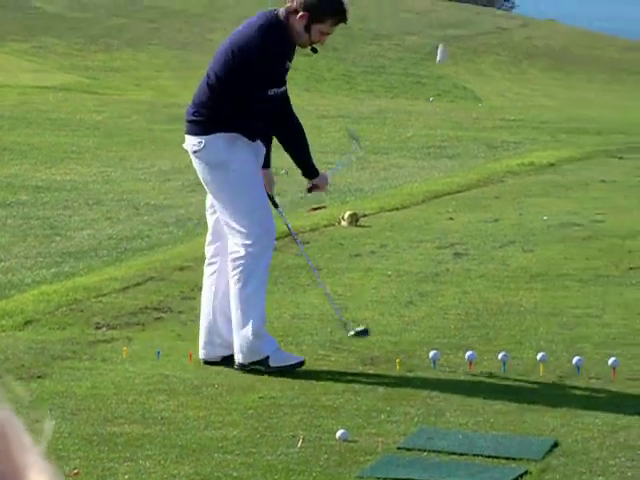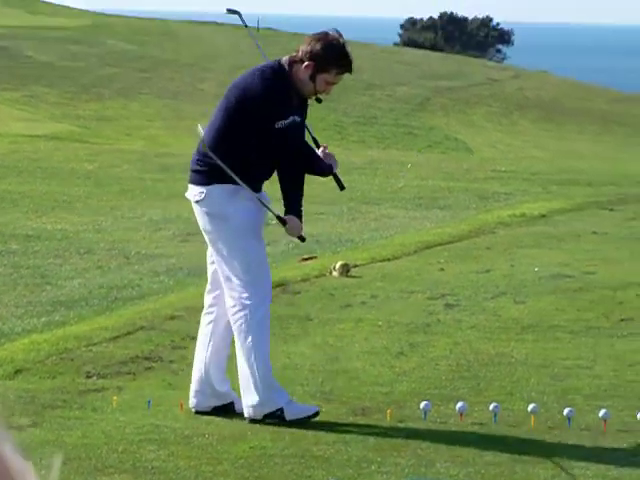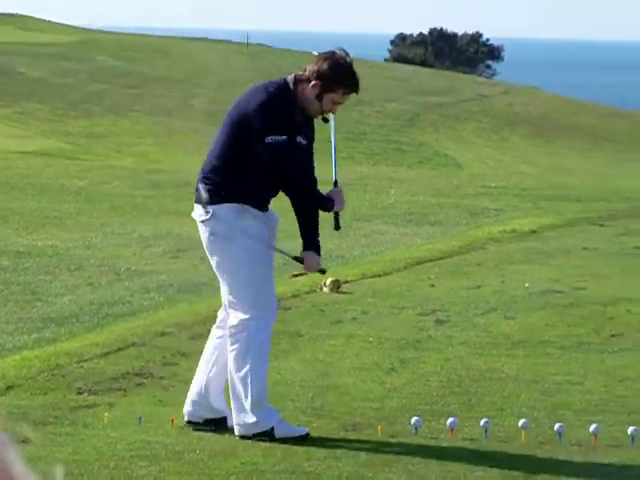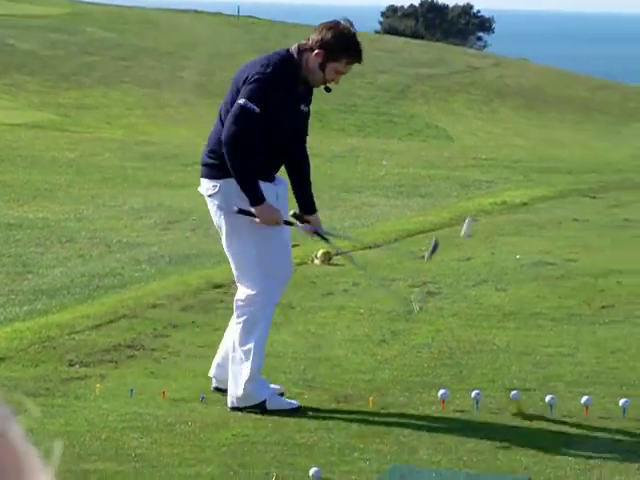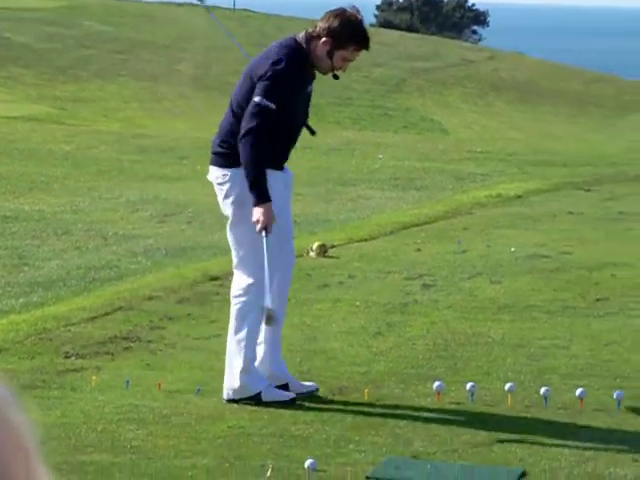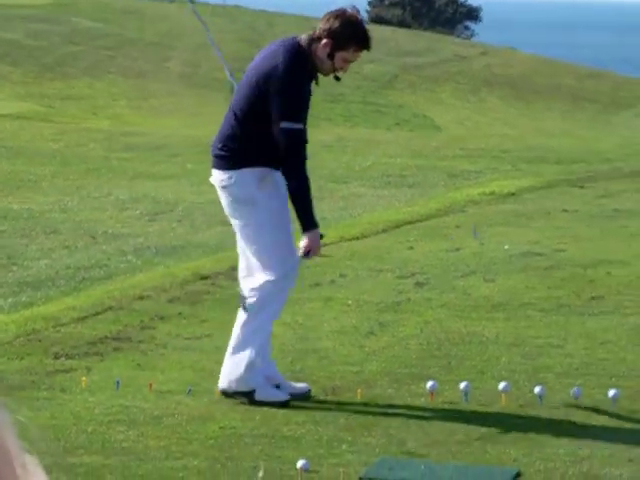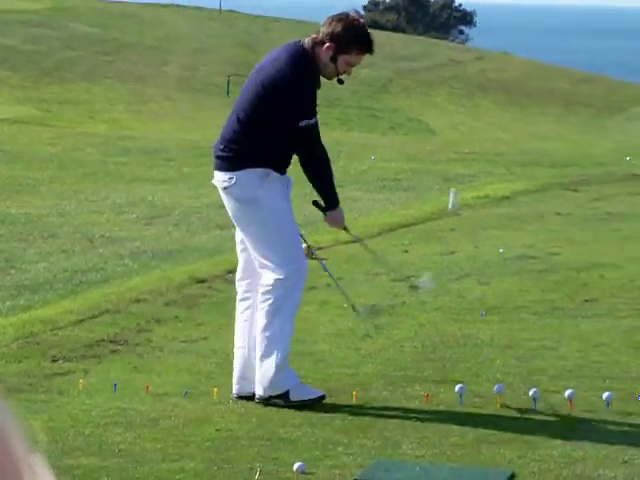
dt=0.2s
person 1, frame 1
left shoulder: (278, 39)
right shoulder: (264, 43)
left elbow: (273, 113)
right elbow: (281, 116)
left wrist: (264, 163)
right wrist: (312, 173)
left hip: (232, 140)
right hip: (218, 141)
left knee: (226, 243)
right knee: (254, 238)
left ankle: (216, 343)
right ankle: (252, 346)
person 1, frame 2
left shoulder: (294, 96)
right shoulder: (264, 87)
left elbow: (291, 159)
right elbow: (297, 153)
left wrist: (294, 213)
right wrist: (327, 165)
left hip: (242, 192)
right hip: (220, 191)
left knee: (225, 293)
right knee: (251, 291)
left ankle: (208, 393)
right ankle: (262, 400)
person 1, frame 3
left shoulder: (303, 119)
right shoulder: (266, 104)
left elbow: (301, 179)
right elbow: (286, 177)
left wrist: (311, 246)
right wrist: (329, 202)
left hip: (253, 213)
right hip: (226, 211)
left knee: (238, 310)
right knee: (253, 311)
left ankle: (203, 406)
right ankle: (252, 418)
person 1, frame 4
left shoulder: (301, 85)
right shoulder: (269, 75)
left elbow: (296, 148)
right elbow: (234, 138)
left wrist: (309, 208)
right wrist: (255, 200)
left hip: (265, 182)
right hip: (233, 186)
left knee: (275, 277)
right knee: (258, 284)
left ankle: (228, 368)
right ankle: (247, 390)
person 1, frame 5
left shoulder: (298, 59)
right shoulder: (283, 66)
right elbow: (253, 132)
left wrist: (299, 122)
right wrist: (259, 200)
left hip: (268, 170)
right hip: (242, 172)
left knee: (278, 272)
right knee: (256, 274)
left ankle: (269, 372)
right ankle: (242, 382)
person 1, frame 6
left shoulder: (290, 52)
right shoulder: (289, 73)
right elbow: (293, 154)
right wrist: (309, 225)
left hip: (254, 170)
right hip: (245, 174)
left knee: (261, 272)
right knee: (275, 271)
left ankle: (255, 373)
right ankle: (238, 375)
person 1, frame 7
left shoulder: (298, 65)
right shoulder: (293, 75)
right elbow: (310, 148)
right wrist: (331, 204)
left hip: (256, 174)
right hip: (248, 176)
left knee: (258, 275)
right knee: (286, 270)
left ankle: (251, 378)
right ankle: (273, 380)
